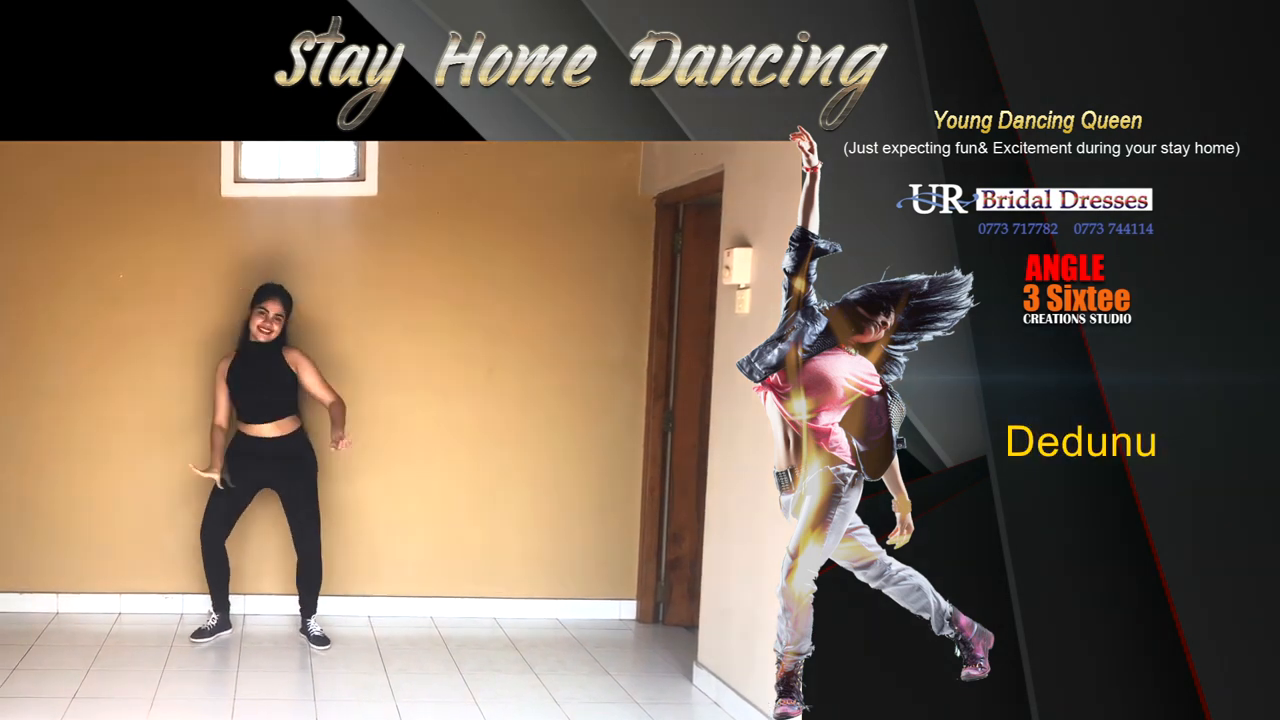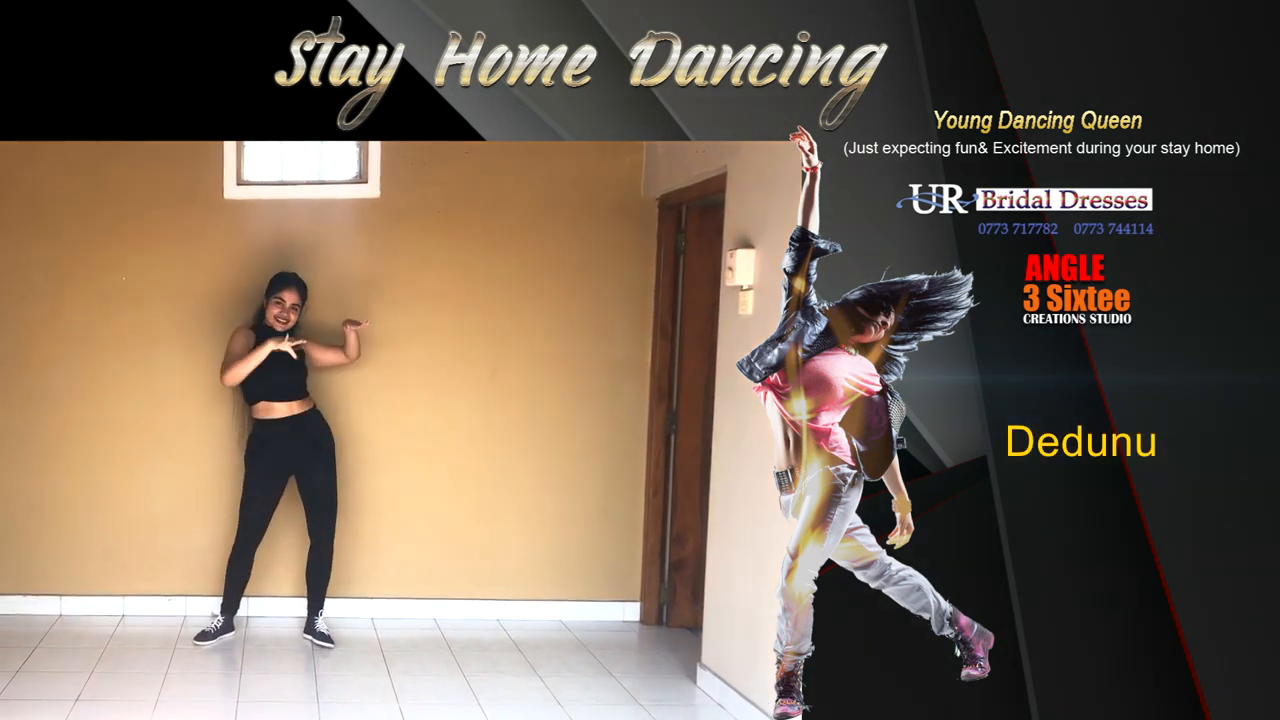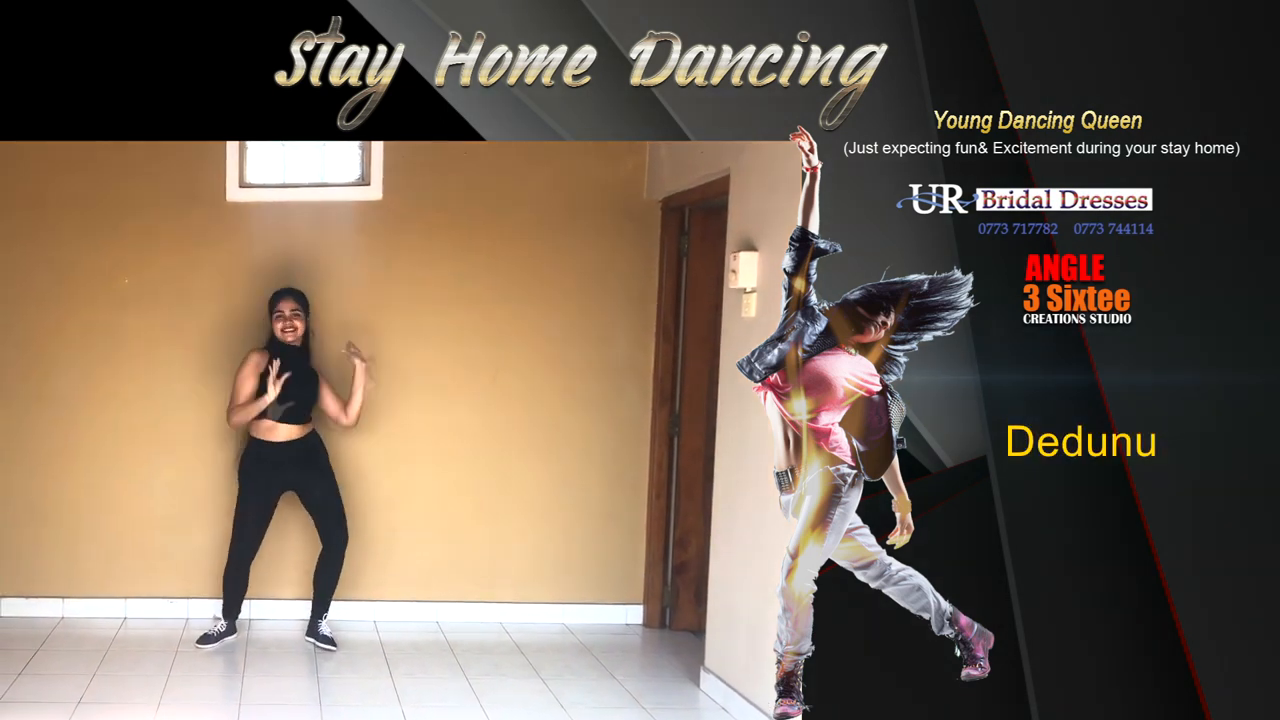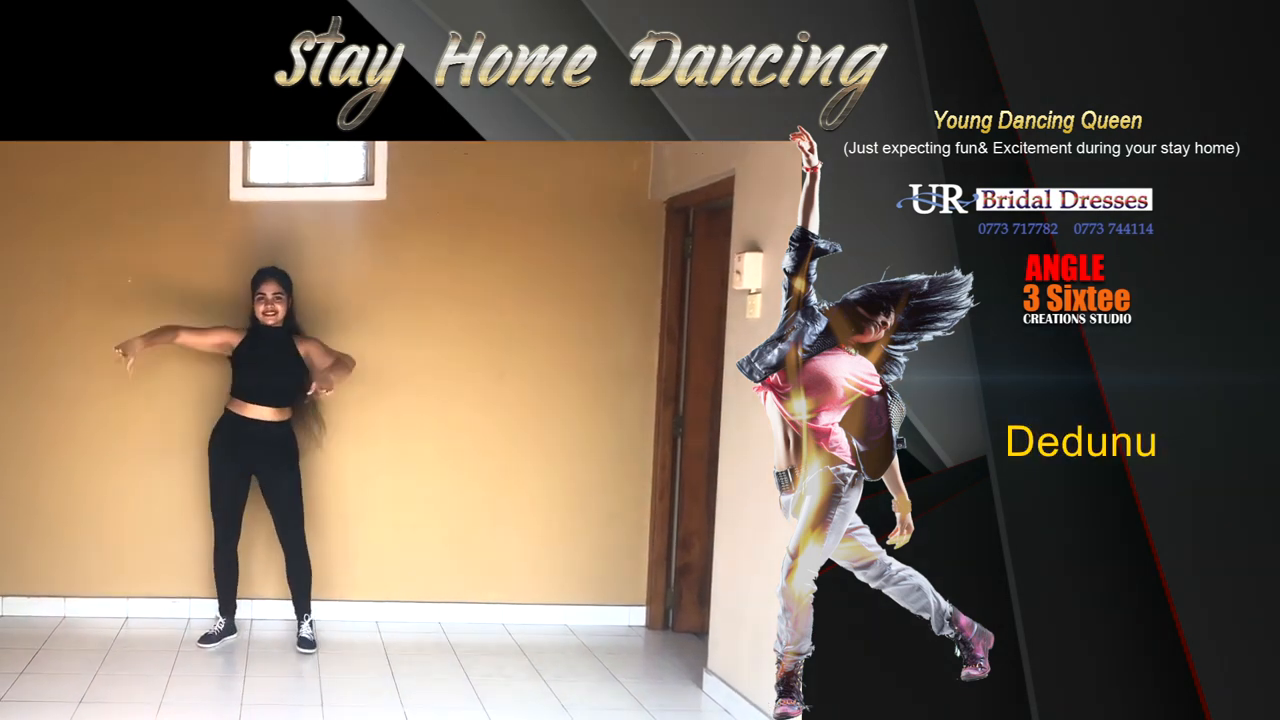
dt=0.5s
person 1, frame 1
left shoulder: (869, 379)
right shoulder: (806, 319)
left elbow: (881, 446)
right elbow: (806, 244)
left wrist: (903, 504)
right wrist: (813, 174)
left hip: (832, 473)
right hip: (791, 481)
left knee: (795, 576)
right knee: (876, 566)
person 1, frame 2
left shoulder: (868, 380)
right shoulder: (805, 318)
left elbow: (880, 445)
right elbow: (805, 241)
left wrist: (902, 503)
right wrist: (813, 172)
left hip: (833, 475)
right hip: (792, 481)
left knee: (795, 577)
right knee: (876, 567)
person 1, frame 3
left shoulder: (868, 379)
right shoulder: (805, 318)
left elbow: (881, 447)
right elbow: (805, 243)
left wrist: (902, 504)
right wrist: (813, 173)
left hip: (832, 474)
right hip: (791, 481)
left knee: (795, 576)
right knee: (876, 566)
person 1, frame 4
left shoulder: (868, 379)
right shoulder: (804, 319)
left elbow: (880, 445)
right elbow: (806, 242)
left wrist: (902, 503)
right wrist: (813, 172)
left hip: (833, 475)
right hip: (792, 481)
left knee: (795, 576)
right knee: (876, 567)
person 2, frame 1
left shoulder: (290, 358)
right shoulder: (229, 364)
left elbow: (331, 400)
right elbow: (221, 422)
left wrist: (338, 429)
right wrist: (216, 462)
left hip: (293, 456)
right hip: (245, 456)
left knee: (309, 544)
right knee: (211, 535)
left ankle: (309, 619)
right ankle: (220, 616)
person 2, frame 2
left shoulder: (298, 346)
right shoulder: (245, 337)
left elbow: (348, 356)
right elbow: (228, 378)
left wrist: (351, 334)
right wrist: (268, 346)
left hip: (312, 437)
right hip: (267, 443)
left knee: (323, 532)
right knee: (248, 535)
left ankle: (314, 618)
right ankle: (226, 618)
person 2, frame 3
left shoulder: (312, 369)
right shoulder: (258, 361)
left elbow: (347, 418)
right elbow: (237, 418)
left wrist: (359, 371)
right wrist: (268, 397)
left hip: (309, 457)
right hip: (263, 460)
left knee: (337, 539)
right knee: (242, 548)
left ankle: (318, 622)
right ankle: (228, 622)
person 2, frame 4
left shoulder: (302, 346)
right shoulder: (236, 340)
left elbow: (343, 362)
right elbow: (180, 334)
left wrist: (330, 374)
right wrist: (142, 341)
left hip: (279, 445)
right hip: (231, 440)
left knee: (292, 536)
right knee: (225, 536)
left ankle: (304, 620)
right ankle: (226, 619)
